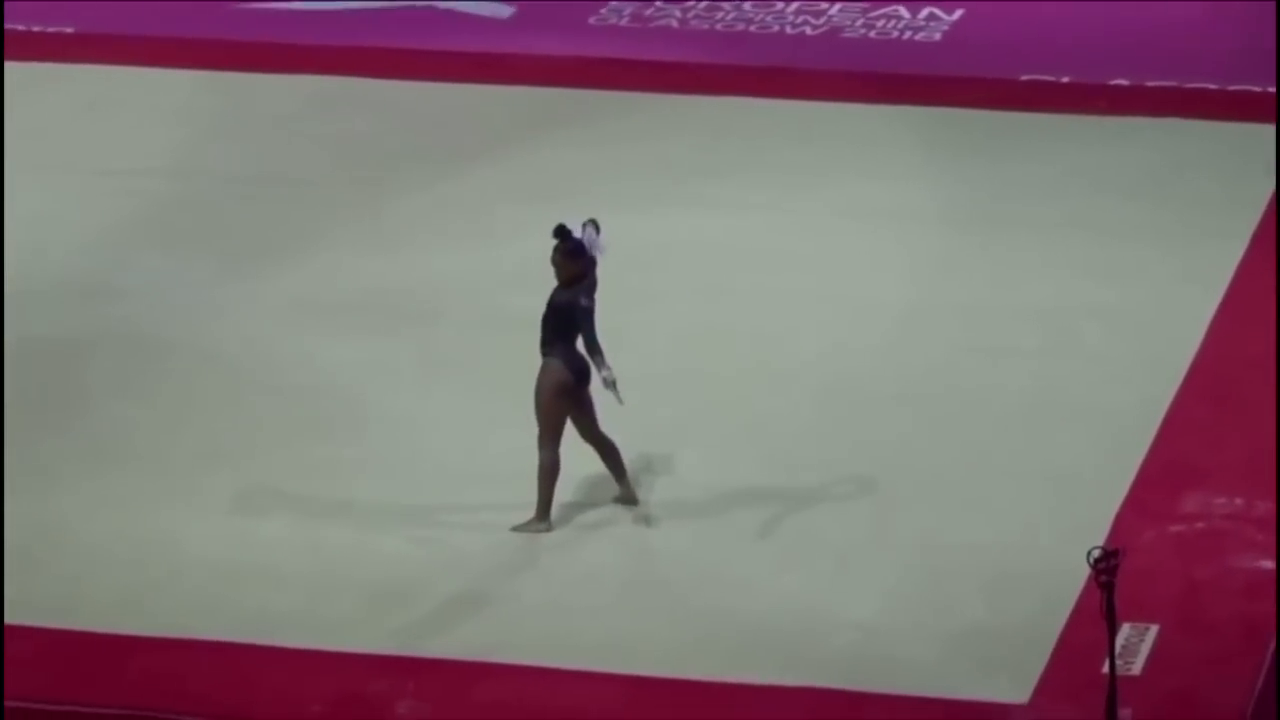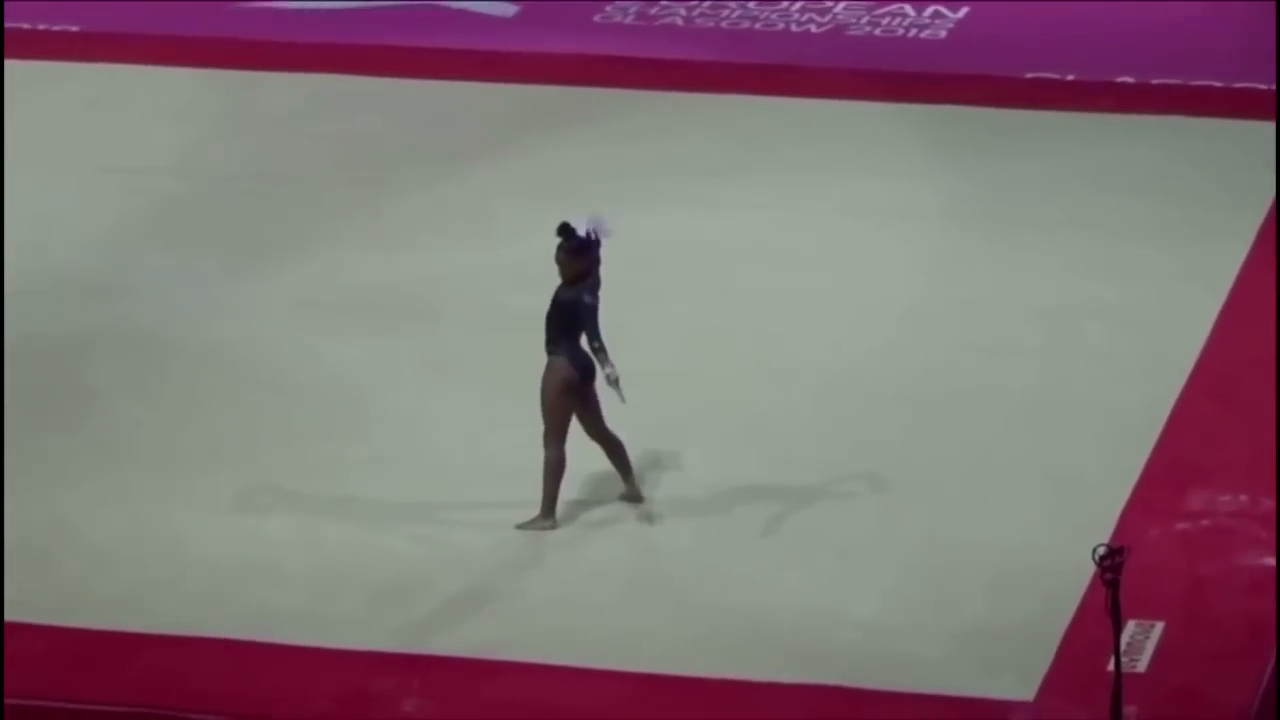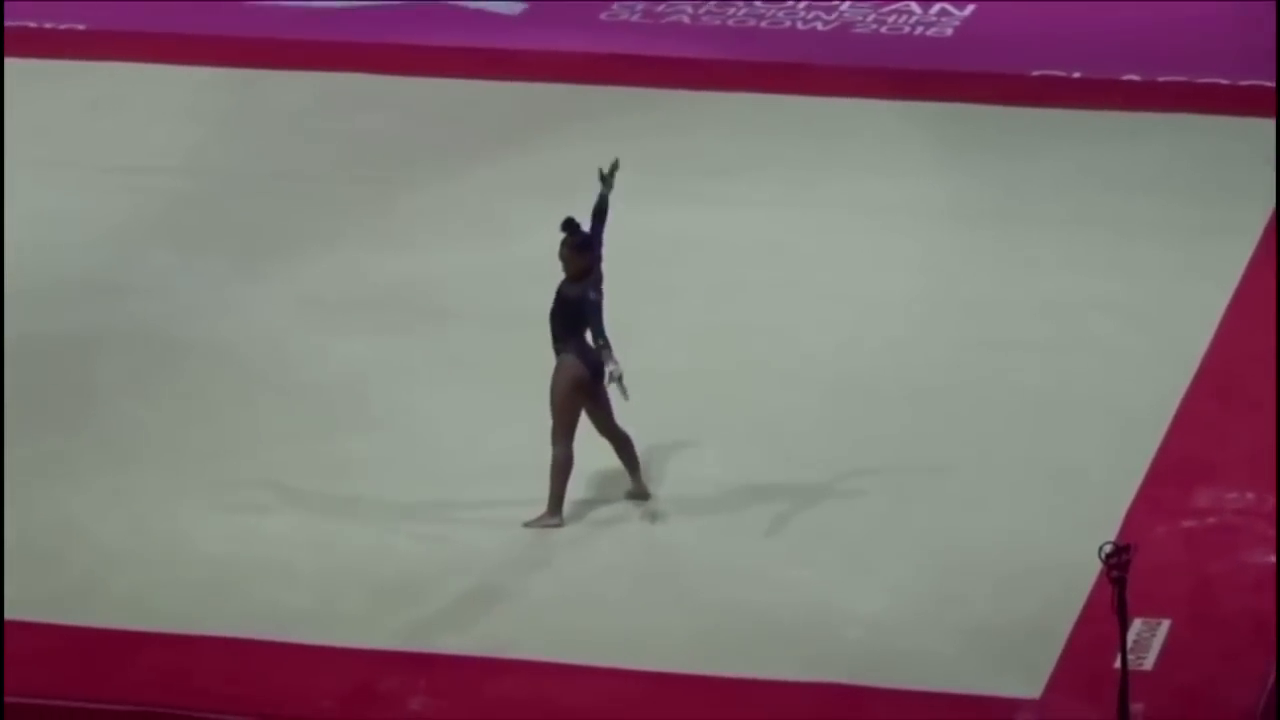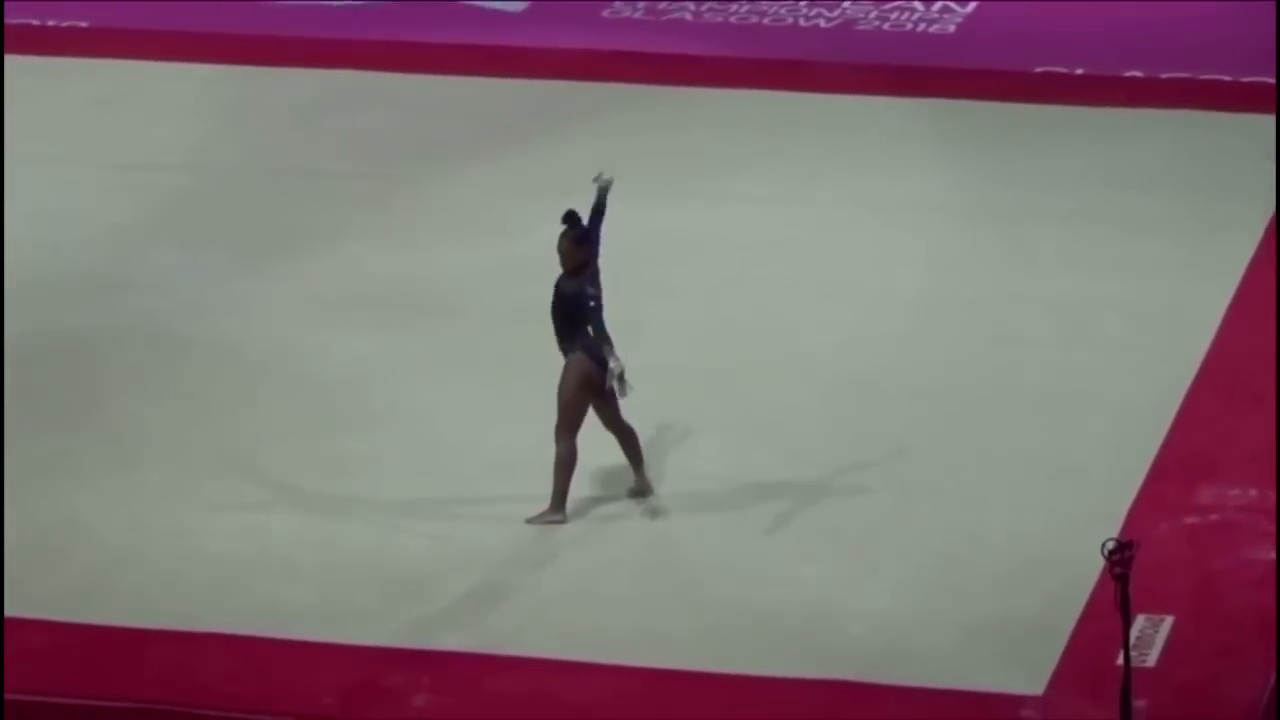
dt=0.1s
person 1, frame 1
left shoulder: (579, 296)
right shoulder: (583, 280)
left elbow: (589, 335)
right elbow: (590, 233)
left wrist: (604, 368)
right wrist: (589, 233)
left hip: (559, 367)
right hip: (571, 366)
left knee: (548, 443)
right knee: (593, 434)
left ankle: (542, 517)
right ankle: (627, 489)
person 1, frame 2
left shoulder: (583, 293)
right shoulder: (587, 278)
left elbow: (592, 333)
right elbow: (594, 236)
left wrist: (607, 366)
right wrist: (594, 233)
left hip: (564, 365)
right hip: (576, 364)
left knee: (553, 441)
right knee: (600, 431)
left ankle: (547, 515)
right ankle: (632, 487)
person 1, frame 3
left shoulder: (586, 291)
right shoulder: (590, 274)
left elbow: (597, 328)
right elbow: (596, 229)
left wrist: (611, 363)
right wrist: (606, 191)
left hip: (574, 364)
right hip: (585, 362)
left knee: (562, 437)
right knee: (608, 427)
left ankle: (554, 512)
right ankle: (639, 484)
person 1, frame 4
left shoulder: (584, 285)
right shoulder: (583, 269)
left elbow: (597, 324)
right elbow: (593, 225)
left wrist: (614, 361)
right wrist: (602, 193)
left hip: (584, 359)
right hip: (588, 358)
left knee: (565, 435)
right knee: (615, 422)
left ankle: (557, 508)
right ankle: (642, 481)
